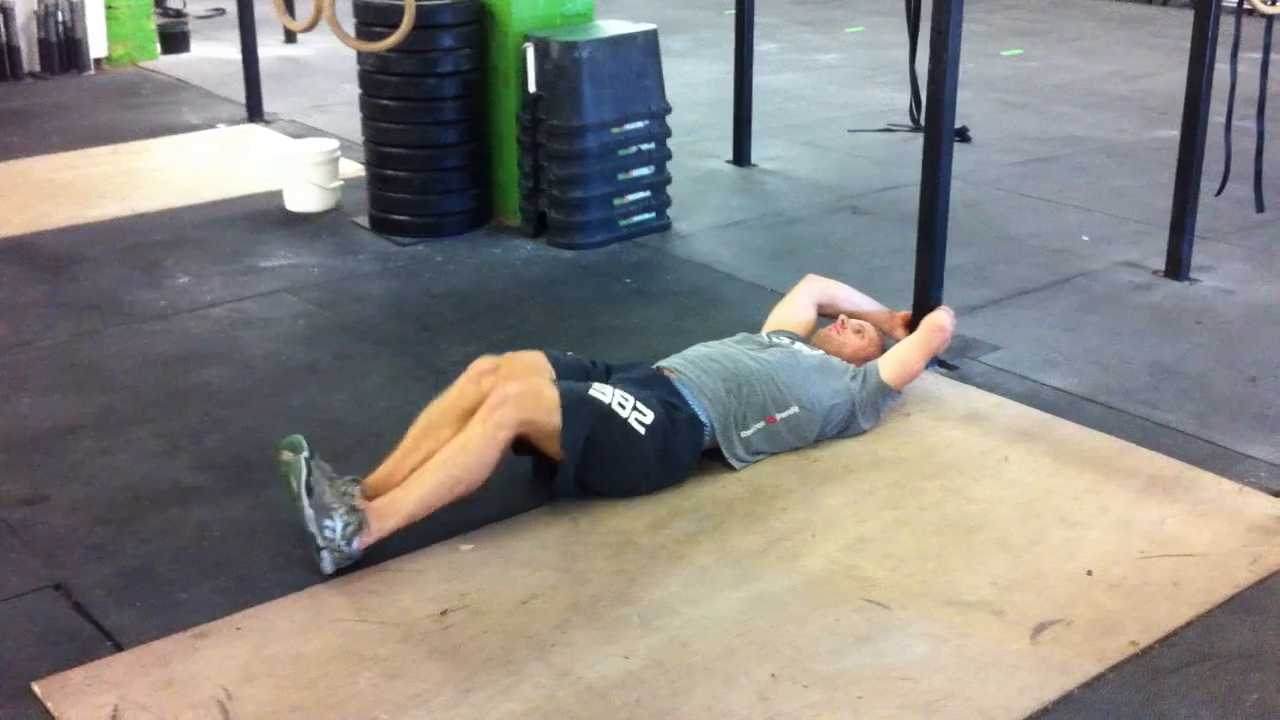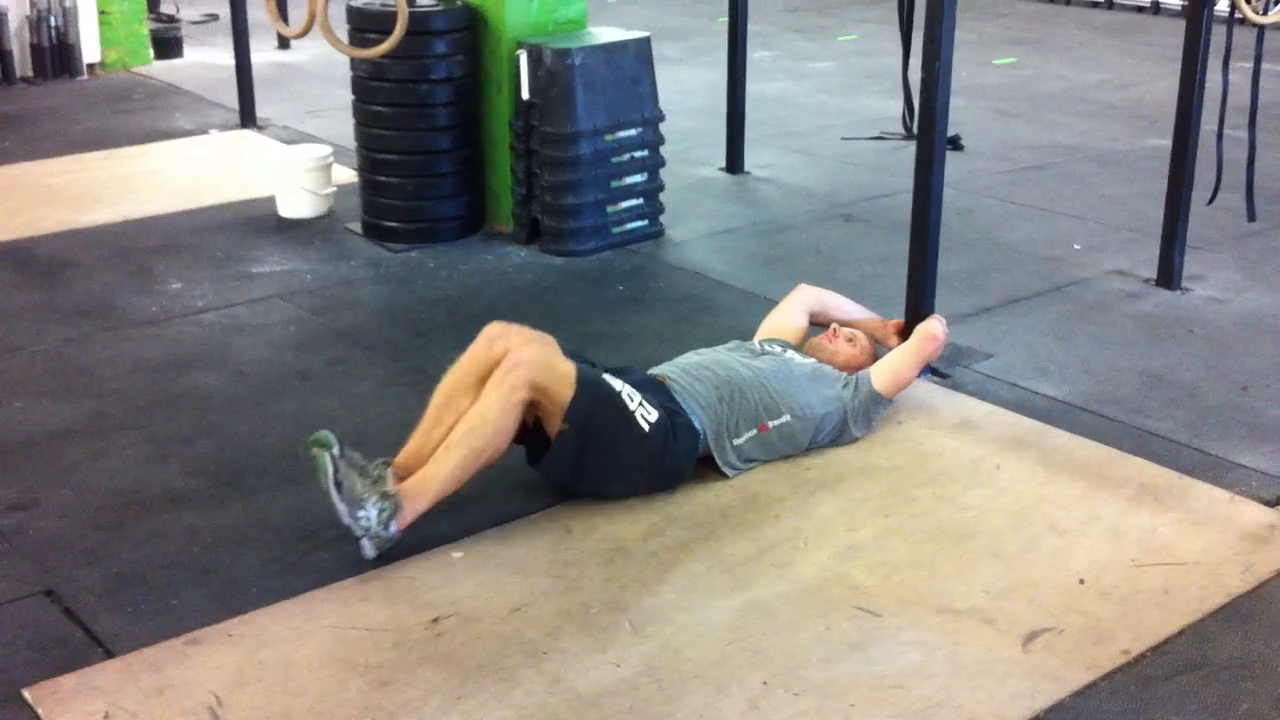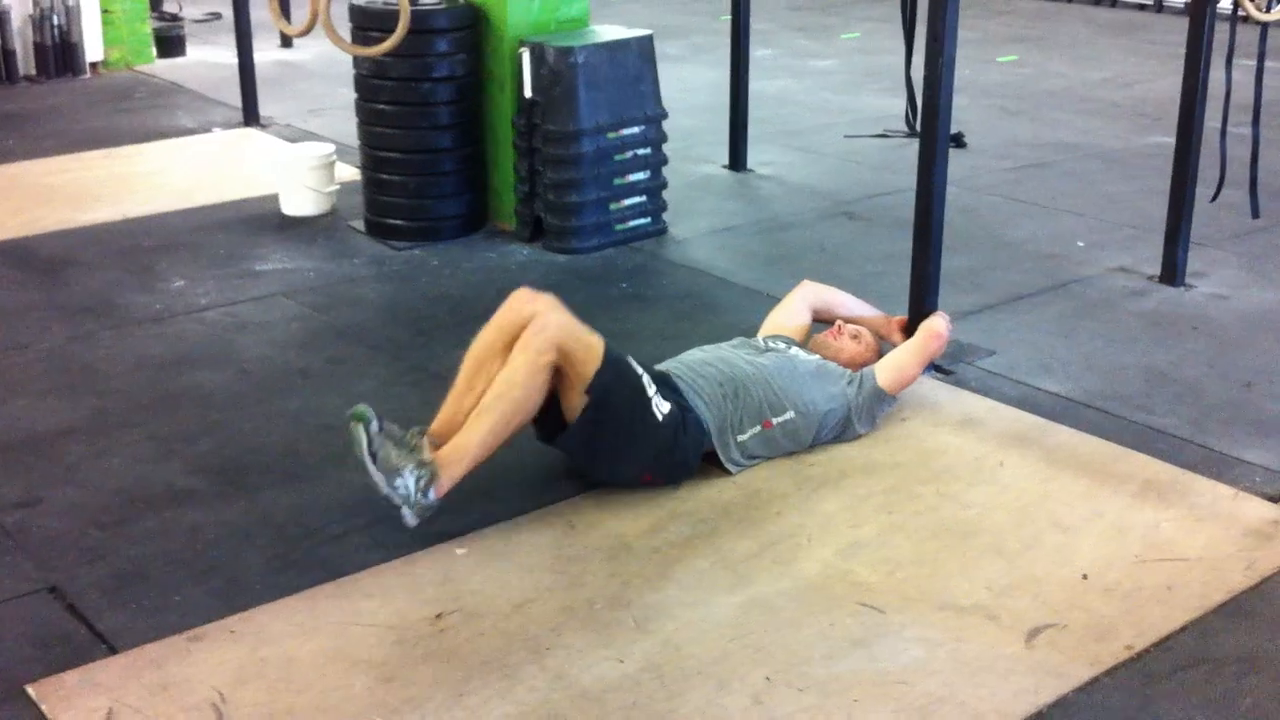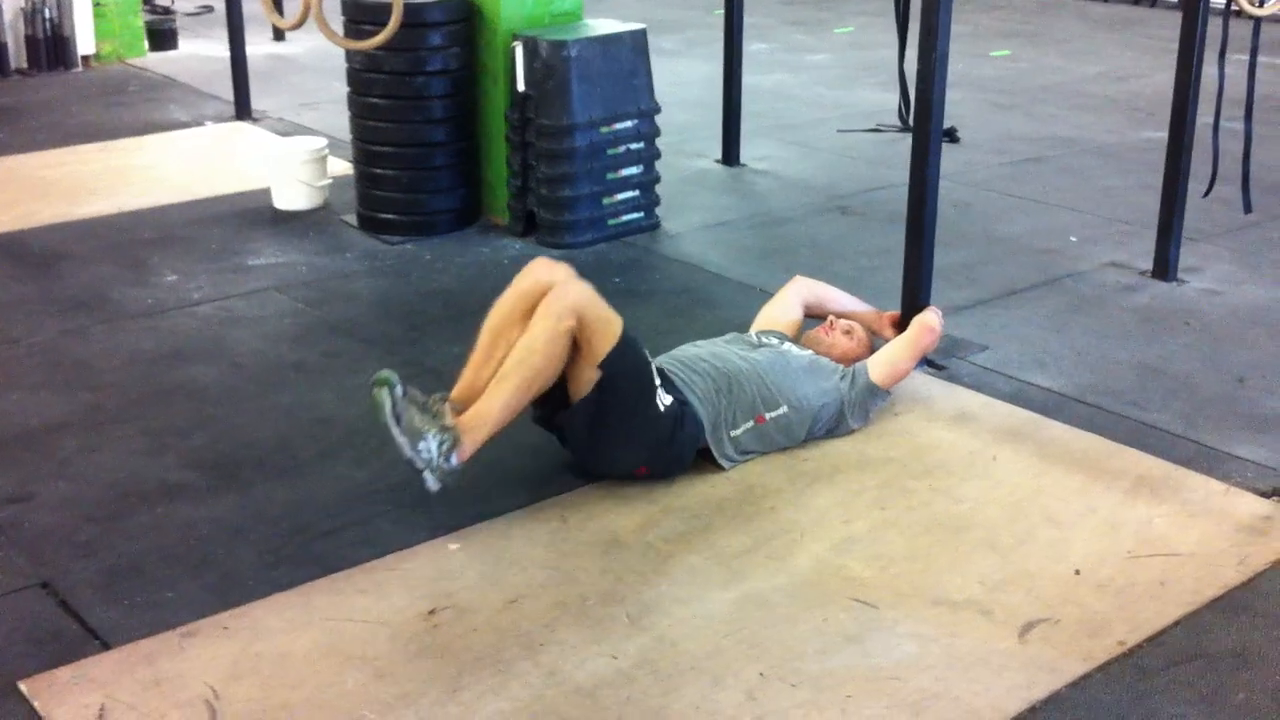
dt=0.2s
person 1, frame 1
left shoulder: (849, 392)
right shoulder: (788, 345)
left elbow: (935, 332)
right elbow: (813, 285)
right wrist: (887, 307)
left hip: (674, 427)
right hip: (641, 381)
left knee: (512, 401)
right knee: (487, 371)
left ankle: (359, 530)
right ankle: (363, 494)
person 1, frame 2
left shoulder: (844, 400)
right shoulder: (782, 352)
left elbow: (927, 339)
right elbow: (805, 294)
right wrist: (882, 317)
left hip: (666, 436)
right hip: (642, 389)
left knee: (525, 361)
right knee: (498, 338)
left ankle: (395, 512)
right ankle: (393, 476)
person 1, frame 3
left shoulder: (847, 396)
right shoulder: (786, 349)
left elbow: (933, 335)
right elbow: (809, 291)
right wrist: (885, 315)
left hip: (668, 434)
right hip: (651, 394)
left knee: (551, 327)
right knee: (525, 305)
left ankle: (432, 480)
right ankle: (430, 446)
person 1, frame 4
left shoulder: (842, 391)
right shoulder: (776, 344)
left elbow: (926, 328)
right elbow: (800, 287)
right wrist: (876, 312)
left hip: (660, 430)
right hip: (612, 408)
left knee: (570, 299)
right knee: (543, 274)
left ankle: (454, 445)
right ankle: (452, 413)
